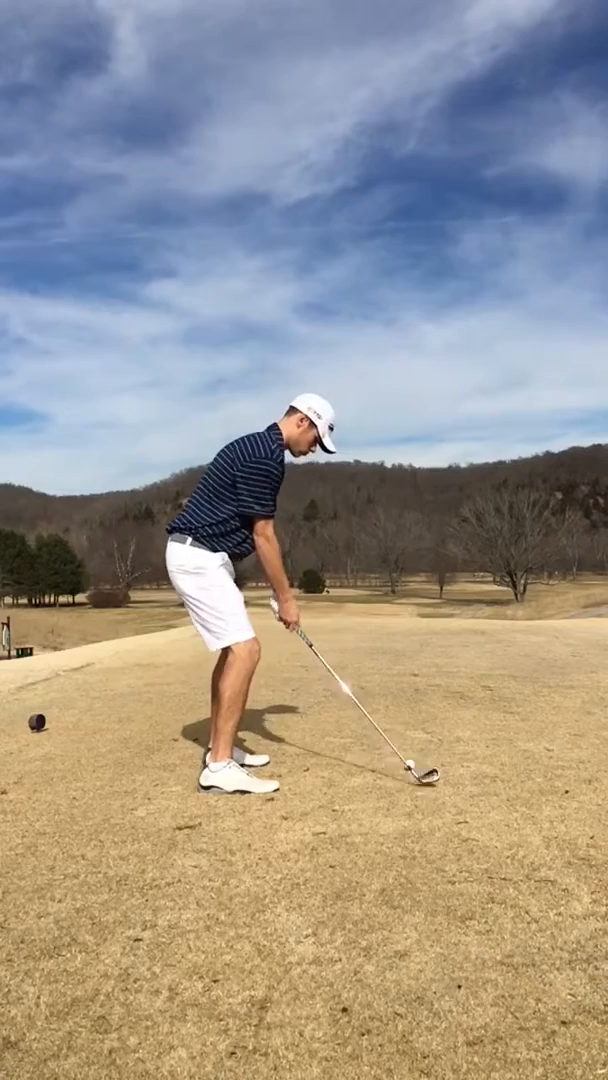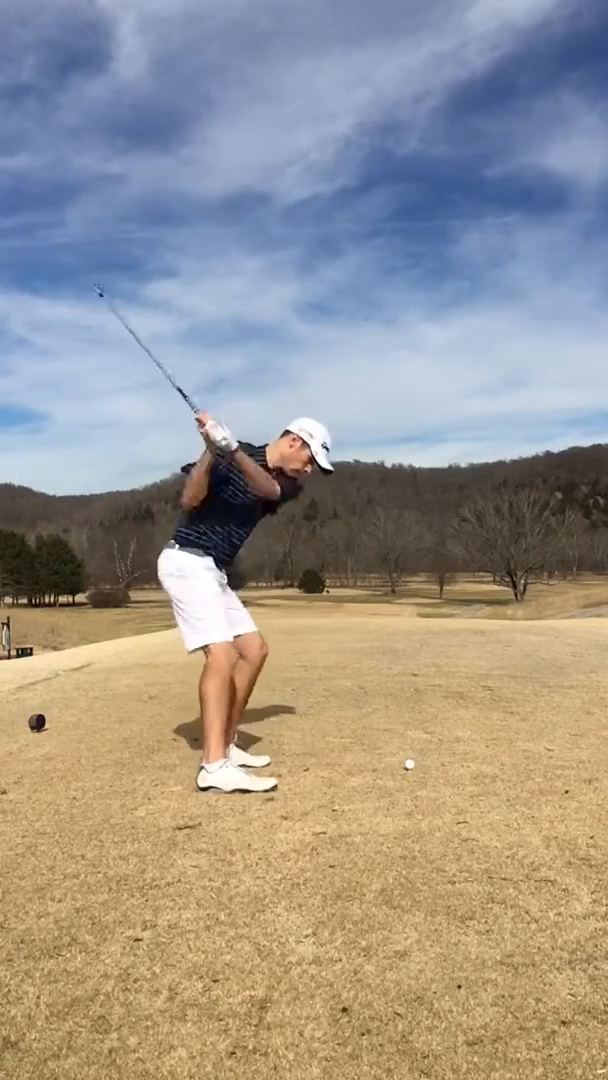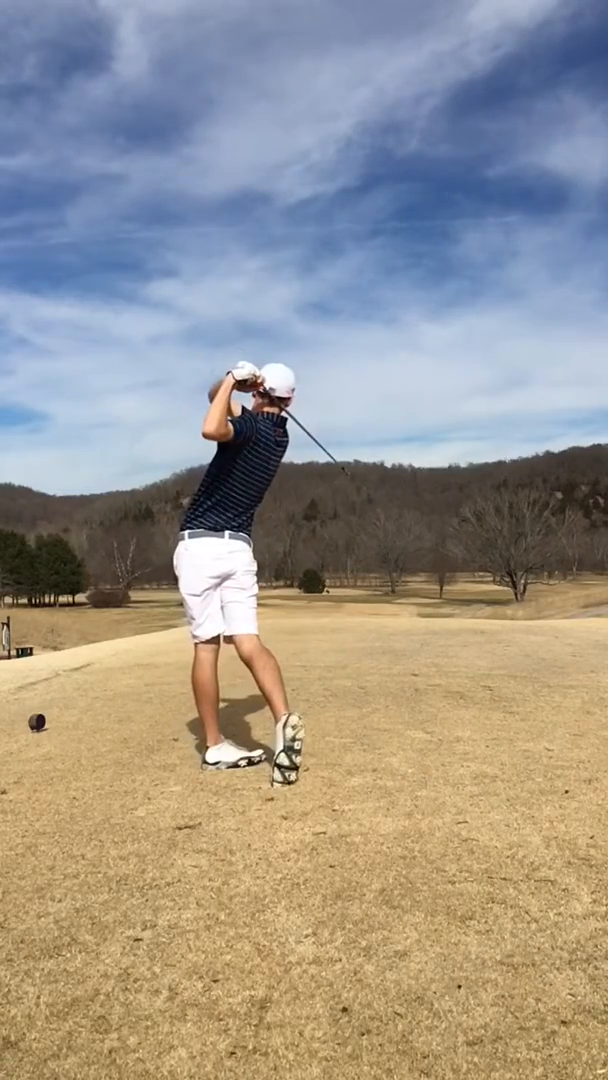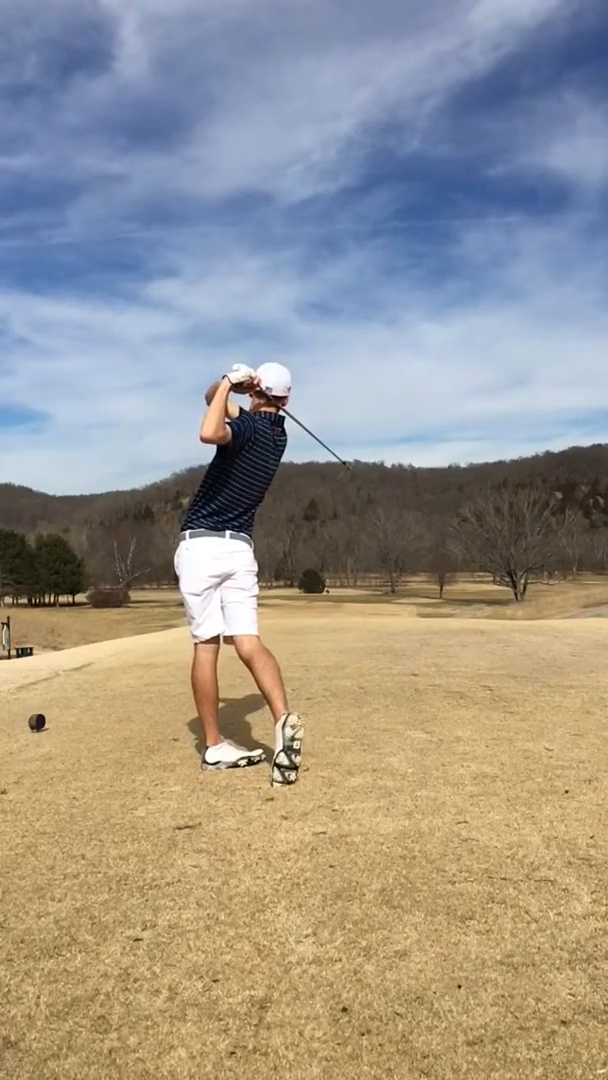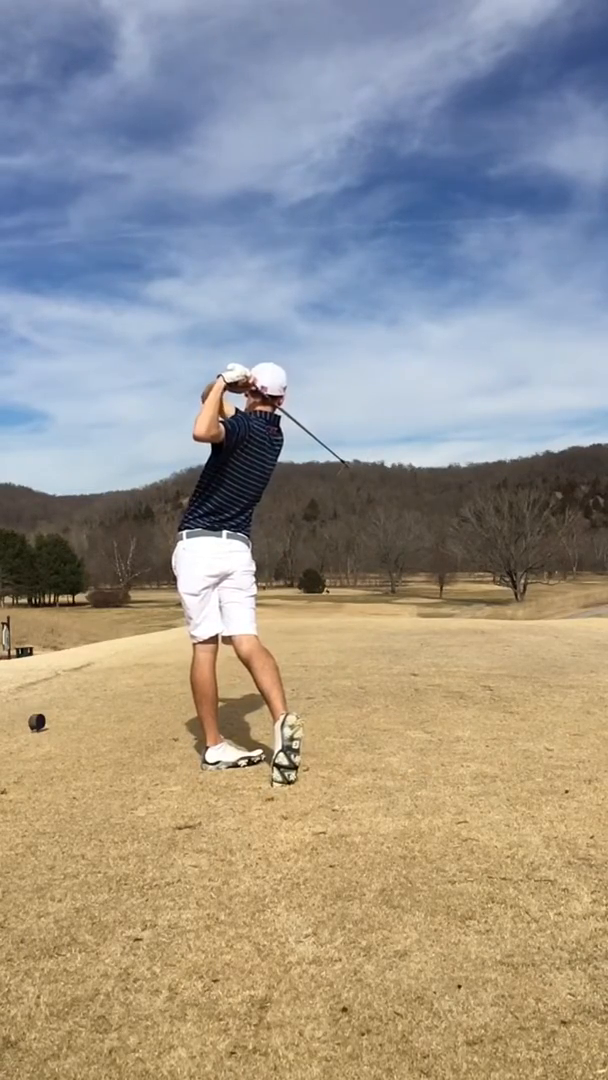
dt=1s
person 1, frame 1
left shoulder: (259, 449)
right shoulder: (264, 454)
left elbow: (258, 533)
right elbow: (263, 536)
left wrist: (279, 591)
right wrist: (286, 597)
left hip: (204, 557)
right hip: (198, 557)
left knee: (233, 649)
right knee: (245, 651)
left ankle: (219, 747)
right ankle: (220, 767)
person 1, frame 2
left shoulder: (283, 486)
right shoulder: (221, 461)
left elbow: (264, 486)
right elbow: (189, 500)
left wrist: (232, 448)
right wrist: (211, 449)
left hip: (213, 573)
right hip: (188, 565)
left knee: (254, 650)
right knee: (222, 654)
left ankle: (224, 745)
right ankle: (215, 768)
person 1, frame 3
left shoulder: (252, 426)
right shoulder: (279, 434)
left elbow: (211, 430)
right elbow: (218, 398)
left wrist: (234, 379)
right wrist: (232, 384)
left hip: (200, 547)
right hip: (238, 548)
left knee: (206, 645)
right knee: (249, 643)
left ankle: (214, 746)
right ankle: (284, 719)
person 1, frame 4
left shoulder: (249, 425)
right shoulder: (278, 433)
left elbow: (210, 433)
right elbow: (214, 399)
left wrist: (229, 382)
right wrist: (227, 386)
left hip: (201, 546)
right hip: (239, 548)
left knee: (206, 645)
right knee: (249, 643)
left ankle: (214, 746)
right ankle: (283, 719)
person 1, frame 5
left shoulder: (243, 425)
right shoulder: (274, 434)
left elbow: (203, 431)
right elbow: (211, 400)
left wrist: (224, 382)
right wrist: (221, 387)
left hip: (199, 546)
right hip: (237, 548)
left knee: (205, 645)
right knee: (247, 643)
left ankle: (214, 746)
right ankle: (283, 719)
